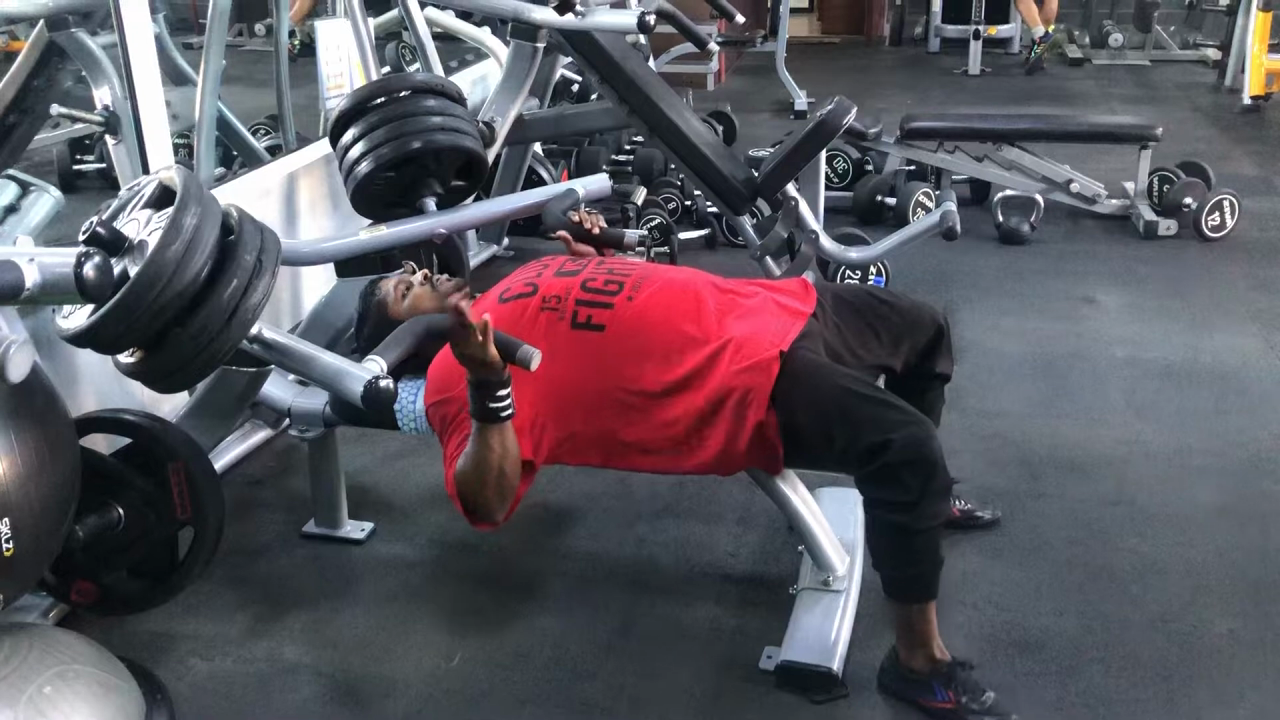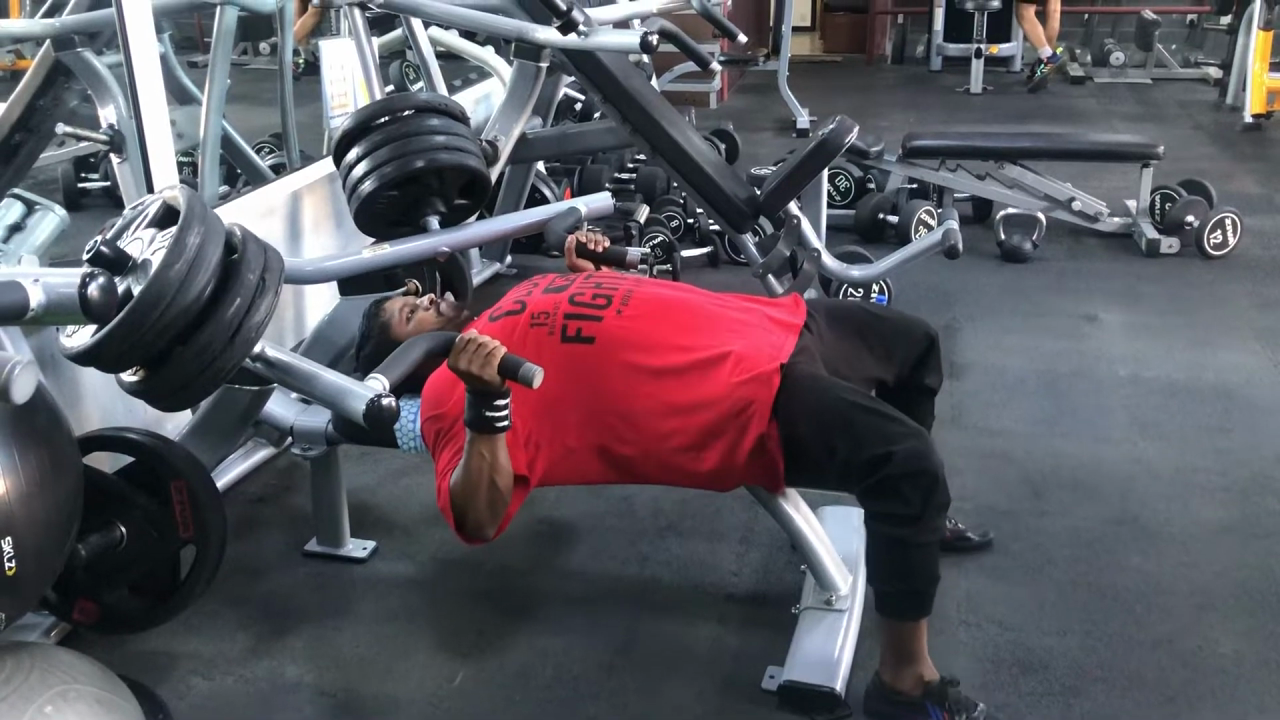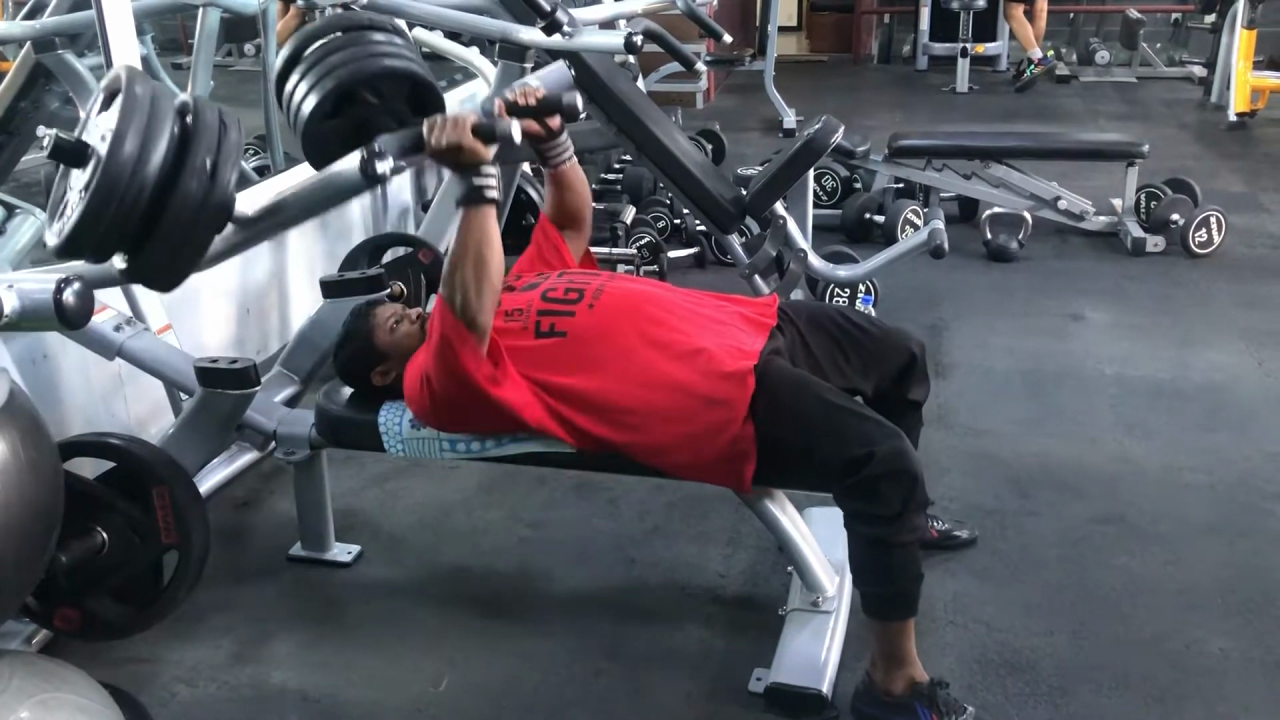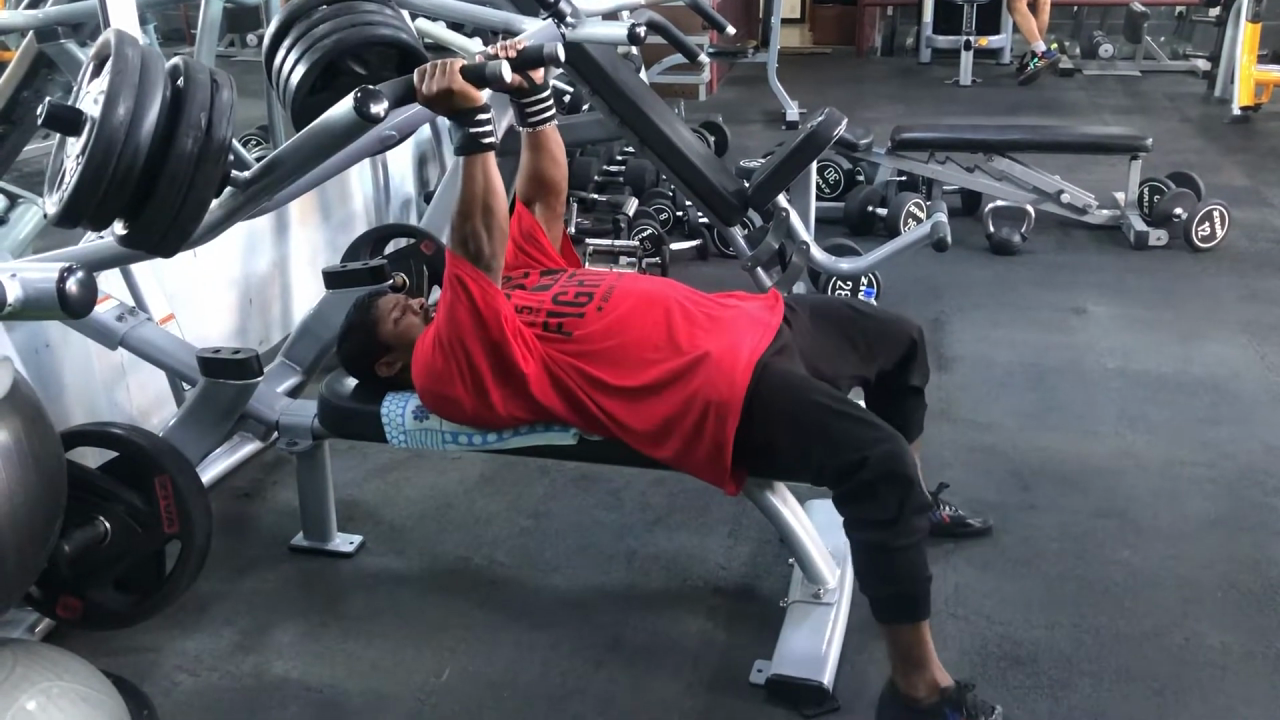
dt=1s
person 1, frame 1
left shoulder: (510, 294)
right shoulder: (454, 368)
right elbow: (488, 504)
left wrist: (592, 249)
right wrist: (486, 382)
right hip: (746, 382)
left knee: (922, 329)
right knee: (907, 446)
left ankle: (916, 501)
right ankle: (919, 660)
person 1, frame 2
left shoulder: (509, 313)
right shoulder: (451, 391)
right elbow: (478, 520)
left wrist: (596, 271)
right wrist: (486, 402)
right hip: (743, 398)
left knee: (914, 344)
right knee: (909, 462)
left ankle: (909, 519)
person 1, frame 3
left shoulder: (510, 287)
right shoulder: (433, 376)
left elbow: (574, 219)
right elbow: (470, 320)
left wrist: (549, 141)
right wrist: (476, 181)
right hip: (717, 396)
left knee: (901, 358)
right knee: (884, 461)
left ankle: (895, 518)
person 1, frame 4
left shoulder: (502, 289)
right shoulder: (447, 364)
left elbow: (545, 194)
right elbow: (476, 247)
left wrist: (530, 93)
right wrist: (470, 123)
right hip: (718, 389)
left knee: (899, 341)
right knee: (879, 462)
left ankle: (910, 508)
